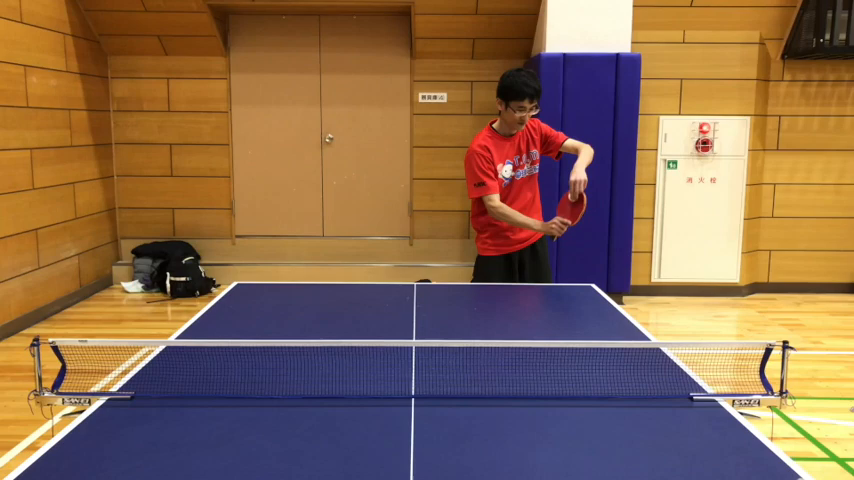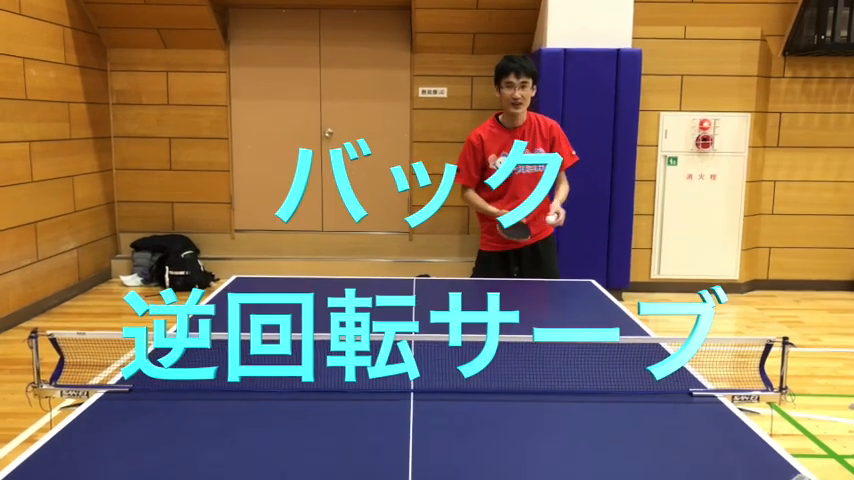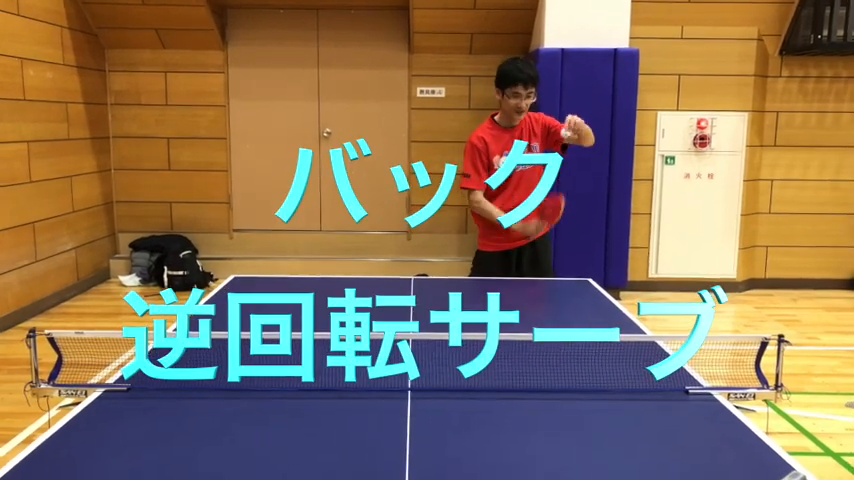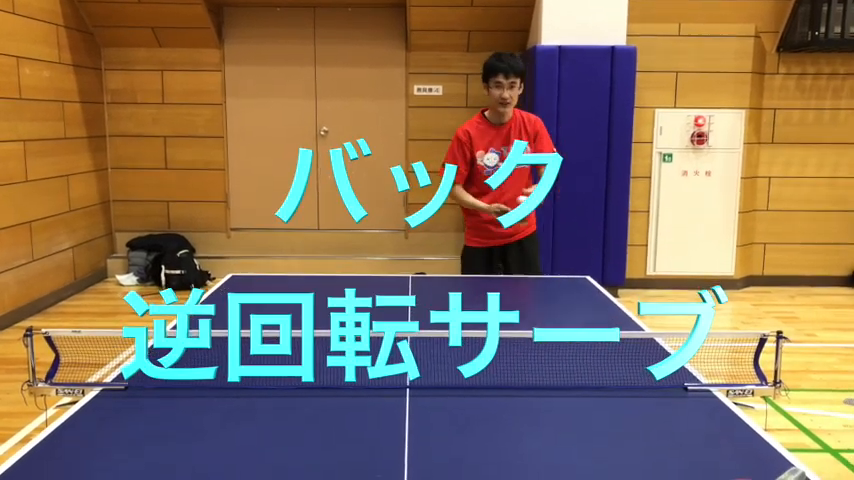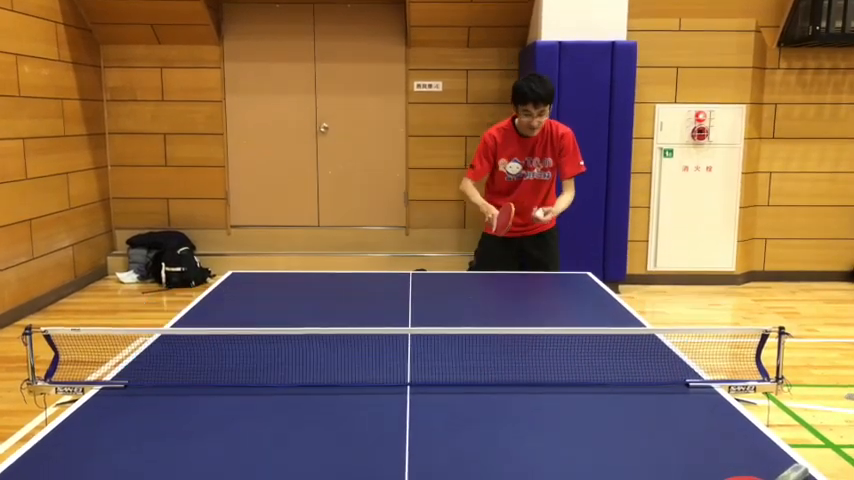
dt=1s
person 1, frame 1
left shoulder: (535, 130)
right shoulder: (481, 149)
left elbow: (585, 149)
right elbow: (493, 206)
left wrist: (579, 168)
right wrist: (541, 226)
left hip: (533, 241)
right hip: (495, 247)
person 1, frame 2
left shoulder: (550, 130)
right shoulder: (480, 138)
left elbow: (561, 181)
right elbow: (467, 191)
left wrist: (557, 203)
right wrist: (496, 214)
left hip: (540, 238)
right hip: (496, 241)
person 1, frame 3
left shoulder: (539, 124)
right shoulder: (480, 140)
left elbow: (588, 140)
right elbow: (476, 201)
left wrist: (578, 126)
right wrist: (518, 225)
left hip: (537, 236)
right hip: (495, 242)
person 1, frame 4
left shoulder: (533, 125)
right shoulder: (467, 134)
right elbow: (454, 188)
right wrist: (487, 208)
left hip: (523, 235)
right hip: (480, 238)
person 1, frame 5
left shoulder: (563, 136)
right shoulder: (495, 137)
left elbow: (569, 189)
right elbow: (467, 184)
left wrist: (554, 211)
right wrist: (486, 208)
left hip: (541, 232)
